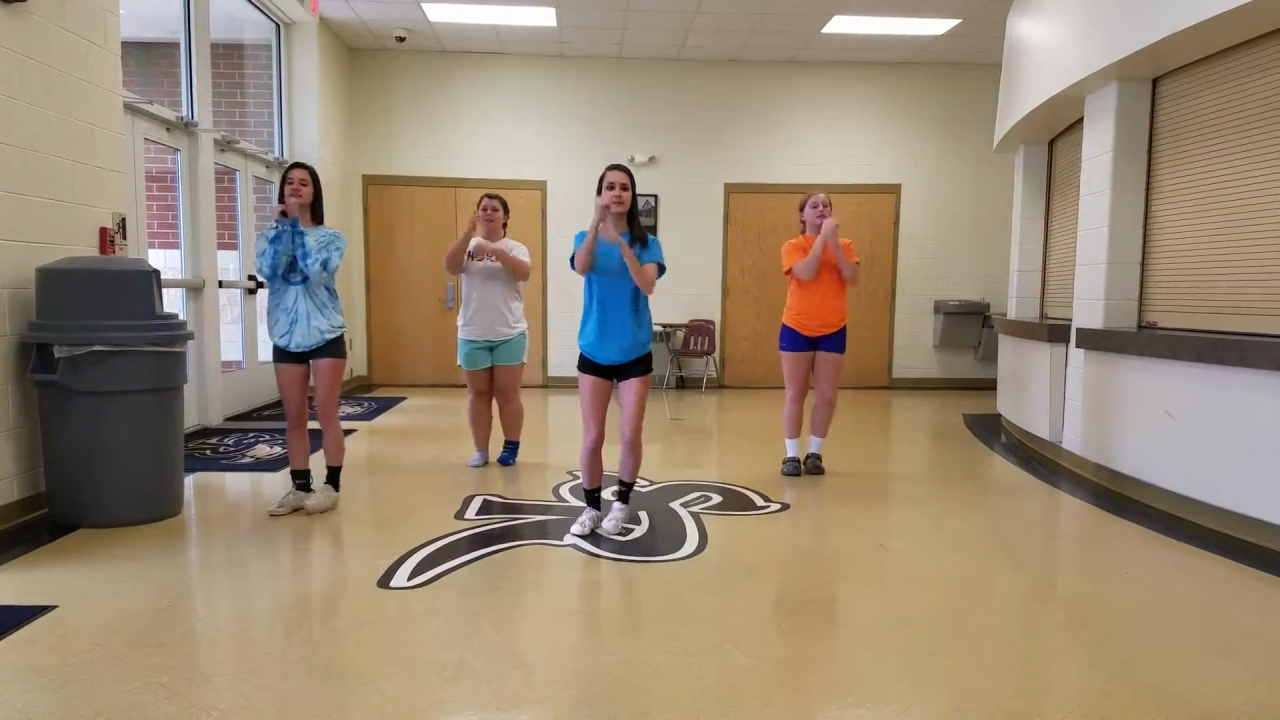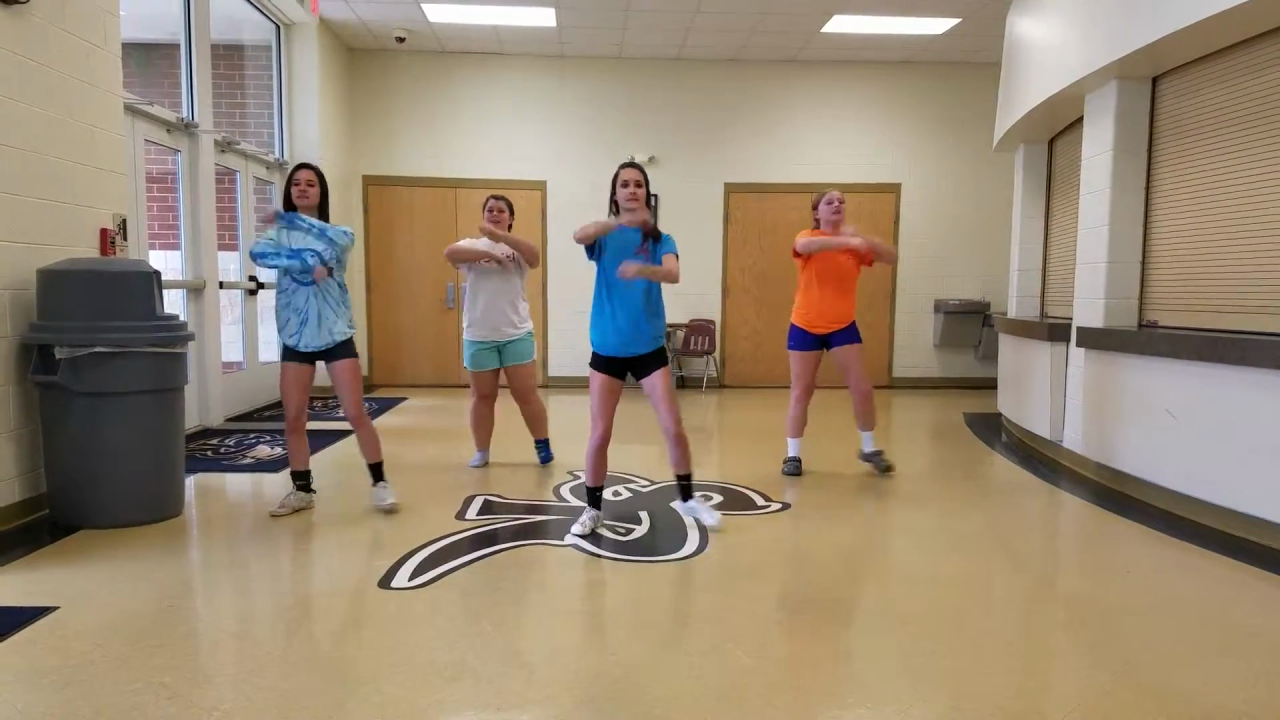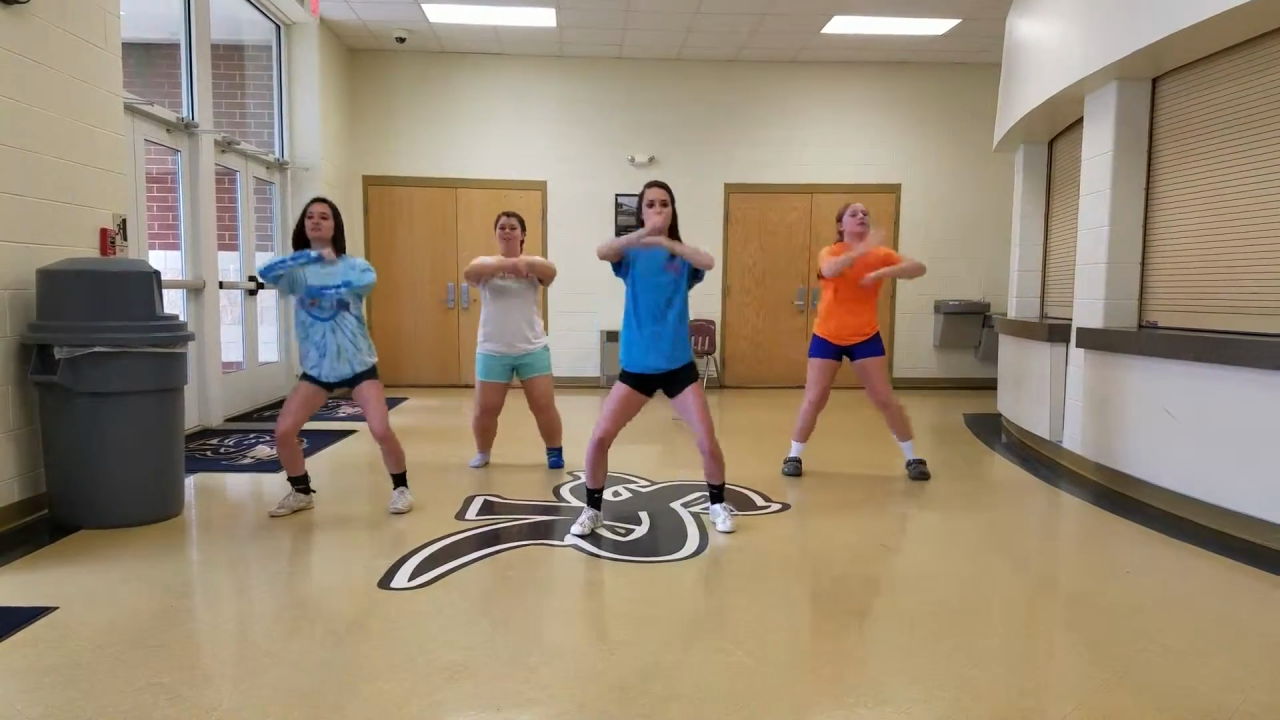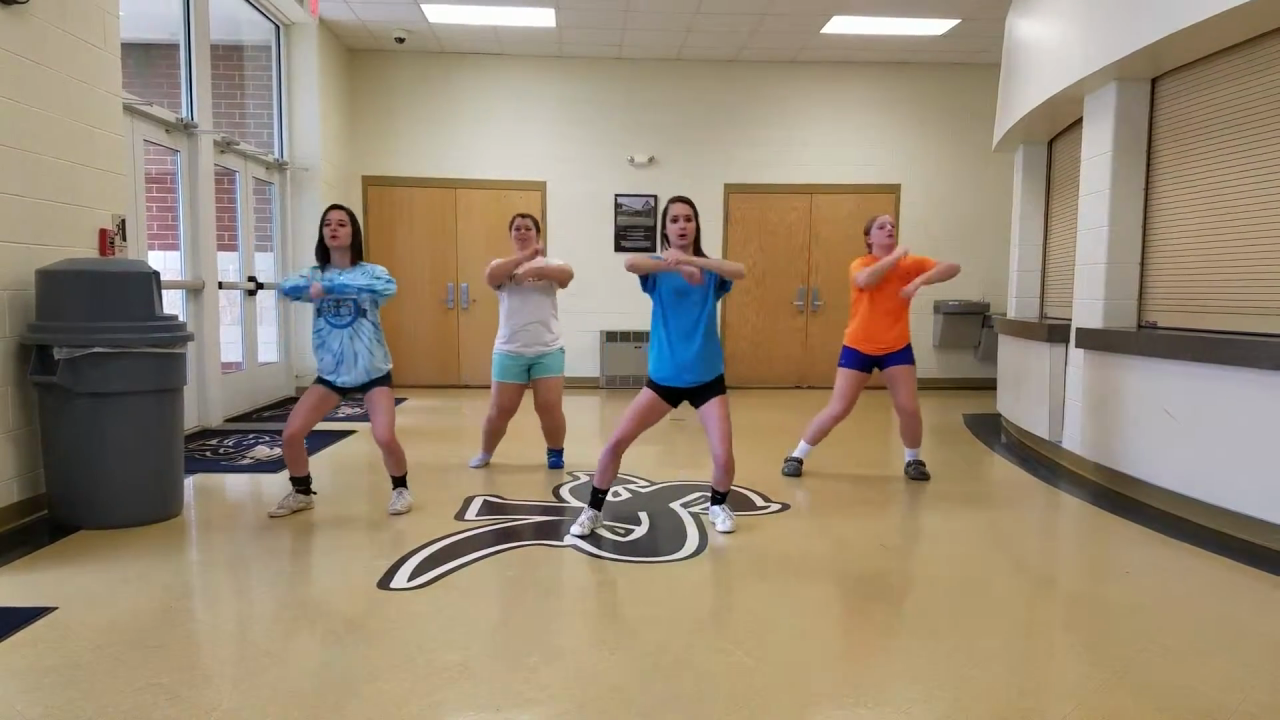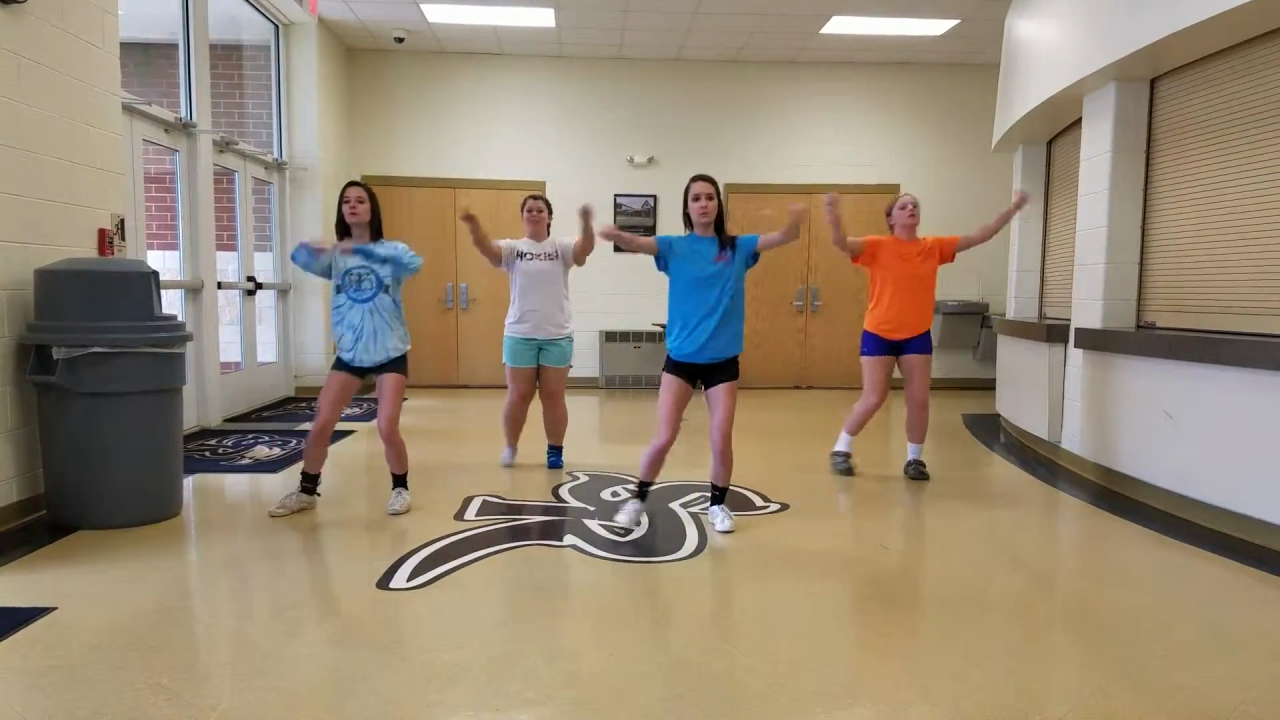
dt=0.2s
person 1, frame 1
left shoulder: (647, 244)
right shoulder: (588, 240)
left elbow: (648, 284)
right elbow: (581, 266)
left wrist: (622, 246)
right wrist: (597, 215)
left hip: (635, 354)
right hip: (594, 353)
left knee: (631, 437)
right knee: (592, 437)
left ankle: (622, 504)
right ankle: (592, 508)
person 1, frame 2
left shoulder: (661, 240)
right shoulder: (604, 233)
left elbow: (674, 274)
right elbow: (581, 235)
left wrist: (643, 269)
right wrist: (616, 219)
left hip: (650, 349)
right hip: (607, 349)
left knee: (674, 431)
right knee: (599, 436)
left ankle: (688, 499)
right ankle: (593, 508)
person 1, frame 3
left shoulder: (686, 256)
right shoulder: (631, 254)
left elbow: (706, 262)
right elbow: (602, 252)
left wrist: (665, 241)
right wrist: (644, 234)
left hip: (680, 366)
right hip: (636, 368)
left knee: (709, 446)
right knee: (599, 439)
left ankle: (717, 503)
right ankle: (592, 509)
person 1, frame 4
left shoulder: (711, 269)
right shoulder: (657, 267)
left elbow: (738, 272)
right elbow: (632, 262)
left wrist: (695, 262)
right wrist: (672, 259)
left hip: (708, 380)
right hip: (663, 379)
left knee: (724, 456)
right knee: (616, 441)
left ankle: (719, 504)
right ankle: (594, 510)
person 1, frame 5
left shoulder: (738, 247)
right shoulder: (673, 247)
left elbow: (787, 237)
right elbow: (629, 241)
left wrist: (796, 217)
right wrist: (610, 232)
left hip: (723, 359)
right hip: (681, 358)
left knee: (721, 442)
right knee: (663, 440)
left ankle: (718, 504)
right ankle: (638, 499)
person 2, frame 1
left shoulder: (331, 238)
right shoulder: (270, 237)
left elbow: (319, 273)
right elbow: (269, 272)
left wrist: (297, 225)
right wrist: (280, 229)
left hip: (326, 336)
right hip: (286, 339)
left knee: (326, 415)
right knee: (294, 418)
left ankle: (331, 486)
right ankle: (300, 488)
person 2, frame 2
left shoulder: (340, 235)
right shoulder: (278, 237)
left elbow: (327, 236)
right elbow: (258, 255)
left wrist: (290, 217)
right wrist: (306, 259)
left hip: (337, 337)
right hip: (295, 341)
left knee: (356, 415)
right knee: (294, 420)
left ankle: (380, 483)
right ankle: (302, 490)
person 2, frame 3
left shoulder: (355, 265)
right shoulder: (298, 270)
left elbow: (363, 282)
right elbow: (266, 273)
left wrist: (316, 287)
right wrist: (313, 254)
left hip: (359, 366)
right hip: (316, 370)
left knee: (382, 432)
right knee: (284, 432)
left ankle: (401, 488)
right ankle: (301, 492)
person 2, frame 4
left shoulder: (372, 272)
right shoulder: (315, 276)
left elbow: (386, 289)
right elbow: (287, 289)
left wrist: (333, 287)
right wrist: (317, 289)
left hip: (374, 373)
right hip: (331, 374)
left knee: (384, 437)
right knee: (291, 434)
left ankle: (400, 489)
right ankle: (301, 493)
person 2, frame 5
left shoulder: (392, 250)
right shoulder: (333, 256)
left elbow: (410, 264)
right elbow: (299, 257)
left wrist: (363, 250)
right wrist: (317, 248)
left hip: (389, 354)
right hip: (348, 355)
left knee: (387, 429)
right knee: (321, 426)
left ankle: (400, 488)
right ankle: (306, 491)
person 3, frame 1
left shoulder: (843, 246)
right shoulder: (795, 246)
left elbow: (852, 277)
right elbow: (805, 272)
left wrist: (834, 240)
right wrist: (822, 235)
left hip: (833, 331)
right hip: (797, 329)
left knee: (827, 396)
right knee: (796, 393)
left ankle: (813, 454)
right ankle: (792, 455)
person 3, frame 2
left shoulder: (856, 245)
right shoulder: (807, 237)
left elbow: (891, 257)
right elbow: (805, 247)
left wrist: (860, 243)
right wrist: (841, 241)
left hip: (843, 326)
right hip: (805, 327)
left knee: (863, 389)
right knee: (801, 393)
left ankle: (869, 448)
right ankle: (793, 455)
person 3, frame 3
left shoulder: (882, 255)
right shoulder: (830, 253)
left elbow: (918, 269)
right elbow: (829, 270)
left wrist: (885, 270)
right wrist: (860, 249)
left hip: (867, 338)
right hip: (827, 337)
left knee: (885, 400)
right knee: (814, 400)
left ankle: (912, 459)
right ankle: (794, 455)
person 3, frame 4
left shoulder: (911, 265)
right shoulder: (860, 265)
left elbow: (952, 270)
right elbow: (865, 280)
left wrist: (920, 280)
right wrist: (894, 257)
left hip: (897, 348)
right hip: (858, 347)
left knee: (909, 408)
right knee: (838, 409)
left ankle: (914, 460)
right ankle: (797, 456)
person 3, frame 5
left shoulder: (933, 247)
right shoulder: (877, 247)
left elbow: (979, 236)
right elbow: (842, 243)
left wrist: (1011, 211)
right wrist: (833, 213)
left hip: (917, 335)
right hip: (878, 333)
left knee: (919, 399)
right knee: (873, 399)
left ankle: (914, 459)
right ankle: (842, 448)
person 4, frame 1
left shoulder: (514, 248)
right shoulder: (465, 248)
left elbow: (523, 273)
right elbow: (450, 267)
left wrist: (496, 248)
right wrist: (468, 233)
left hip: (509, 333)
right hip: (472, 334)
left knee: (508, 394)
right knee: (479, 394)
left ankle: (511, 446)
right ankle: (481, 450)
person 4, frame 2
left shoulder: (519, 250)
right shoulder: (471, 246)
left elbow: (535, 255)
right elbow: (450, 255)
left wrist: (502, 236)
right wrist: (486, 253)
left hip: (517, 334)
right hip: (479, 336)
left knee: (526, 393)
right knee: (482, 396)
left ankle: (543, 444)
right ankle: (482, 451)
person 4, frame 3
left shoulder: (534, 265)
right shoulder: (485, 264)
left elbow: (551, 272)
right elbow: (470, 274)
left wrist: (522, 263)
right wrist: (502, 266)
left hip: (532, 349)
right hip: (493, 350)
left knee: (544, 407)
right knee: (485, 409)
left ankle: (555, 451)
right ankle: (483, 452)
person 4, frame 4
left shoulder: (549, 267)
right shoulder: (502, 268)
left elbow: (566, 275)
right elbow: (491, 276)
left wrist: (534, 269)
right wrist: (523, 257)
left hip: (548, 350)
right hip: (510, 351)
left knee: (550, 407)
right knee: (500, 410)
left ankle: (556, 452)
right ankle: (485, 452)
person 4, frame 5
left shoulder: (561, 247)
right shoulder: (513, 248)
left elbow: (586, 246)
right elbow: (486, 248)
left wrist: (586, 223)
right wrist: (474, 225)
left hip: (557, 335)
right hip: (520, 334)
left knee: (553, 395)
right knee: (519, 394)
left ankle: (555, 450)
right ankle: (510, 446)
